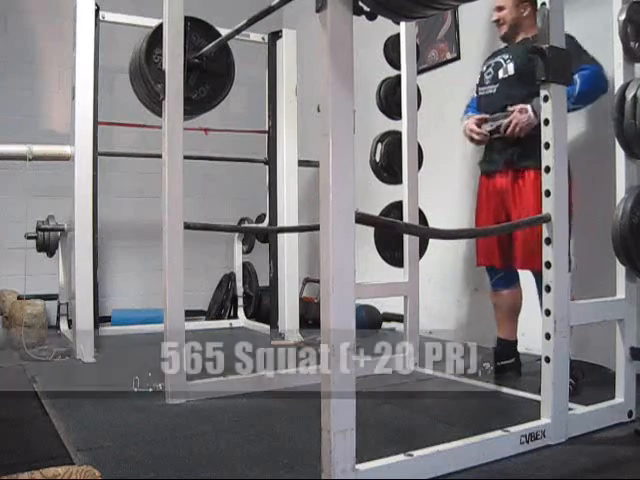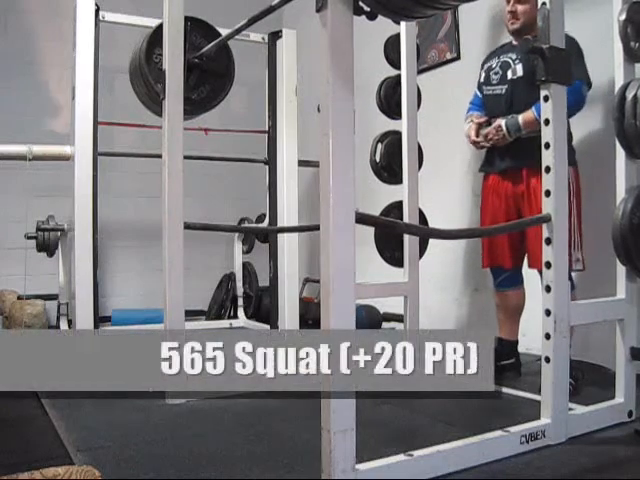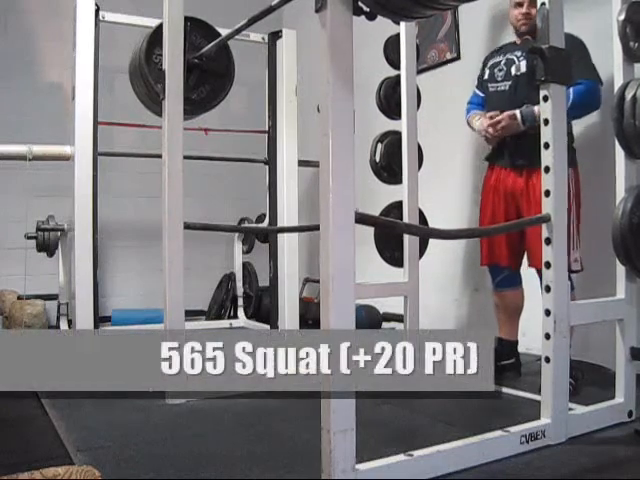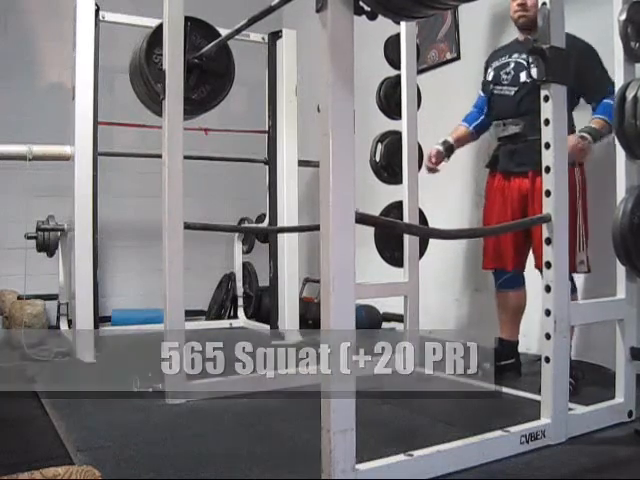
dt=1s
person 1, frame 1
right shoulder: (494, 59)
left elbow: (593, 80)
right elbow: (477, 104)
left wrist: (536, 110)
right wrist: (469, 121)
left hip: (535, 169)
right hip: (493, 170)
left knee: (542, 266)
right knee: (496, 264)
right ankle: (506, 352)
person 1, frame 2
left shoulder: (558, 45)
right shoulder: (494, 57)
left elbow: (572, 94)
right elbow: (478, 102)
left wrist: (512, 126)
right wrist: (472, 124)
left hip: (545, 170)
right hip: (498, 172)
right knee: (502, 265)
right ankle: (506, 352)
person 1, frame 3
left shoulder: (564, 44)
right shoulder: (495, 57)
left elbow: (588, 93)
right elbow: (475, 103)
left wrist: (523, 117)
right wrist: (480, 121)
left hip: (547, 168)
right hip: (500, 169)
right knee: (500, 263)
right ankle: (507, 352)
person 1, frame 4
left shoulder: (572, 48)
right shoulder: (497, 57)
left elbow: (609, 99)
right elbow: (482, 111)
left wrist: (587, 135)
right wrist: (447, 145)
right hip: (504, 171)
right knee: (503, 266)
right ankle: (507, 353)
